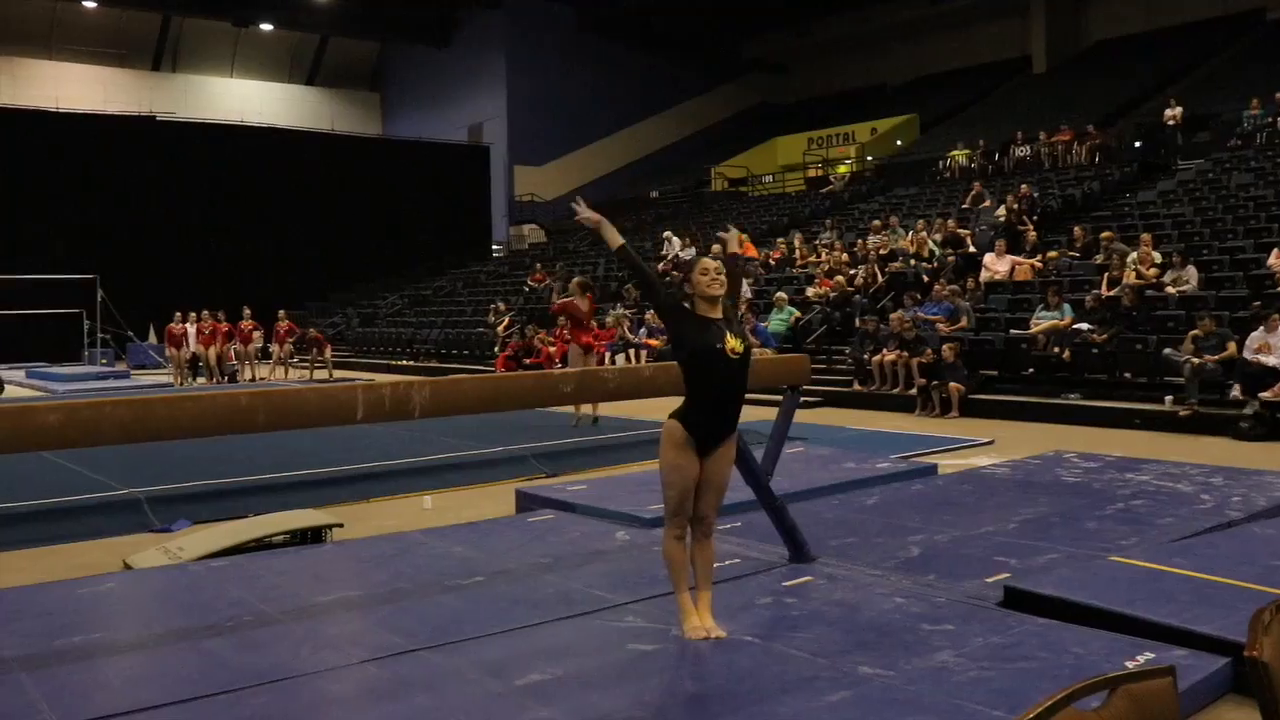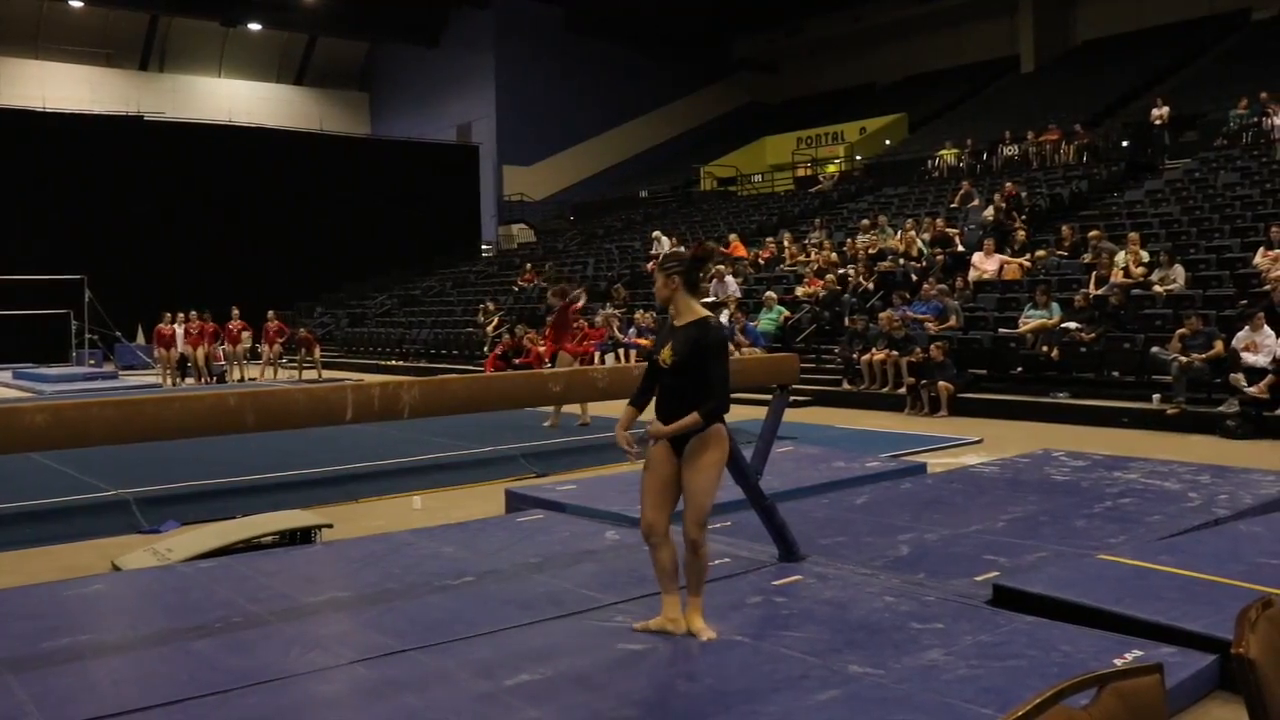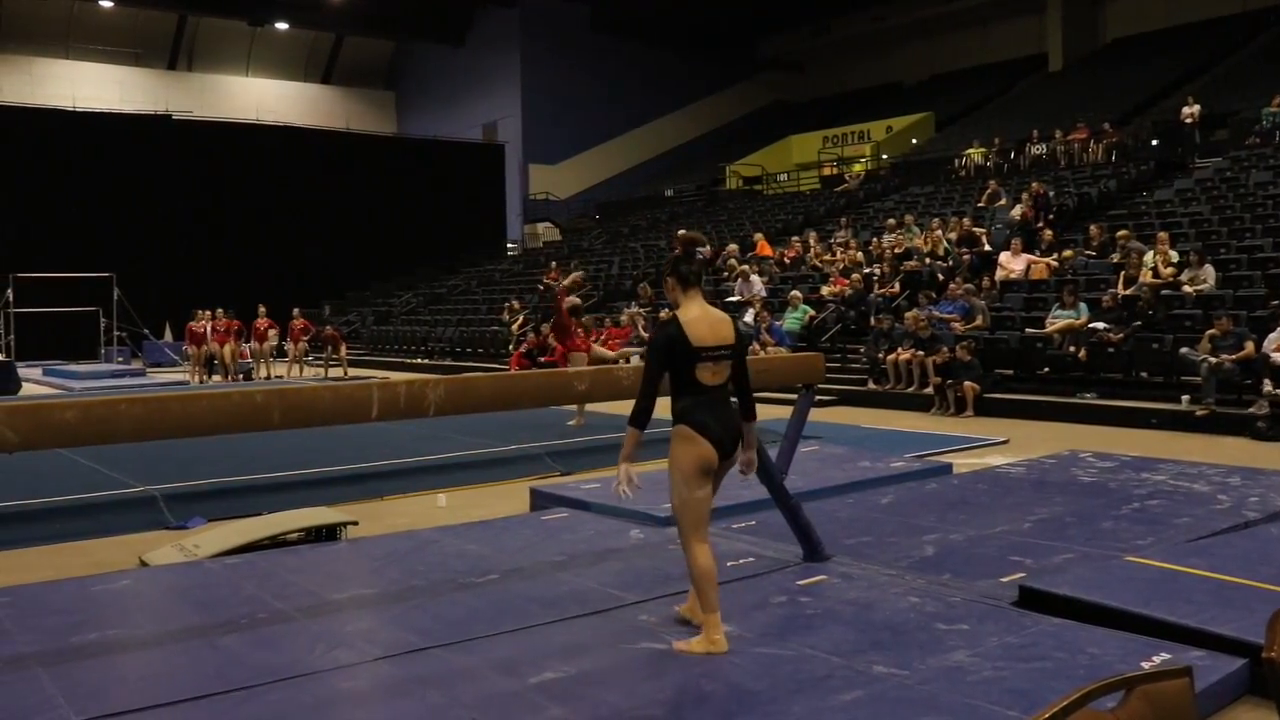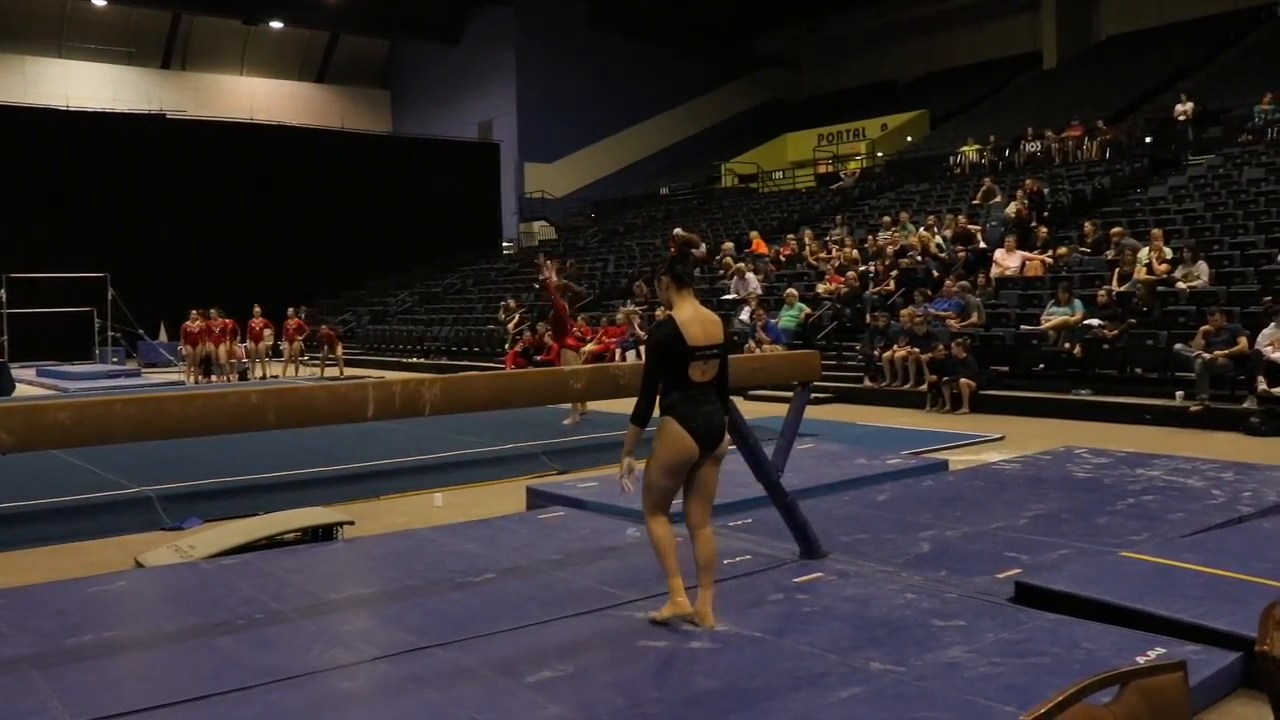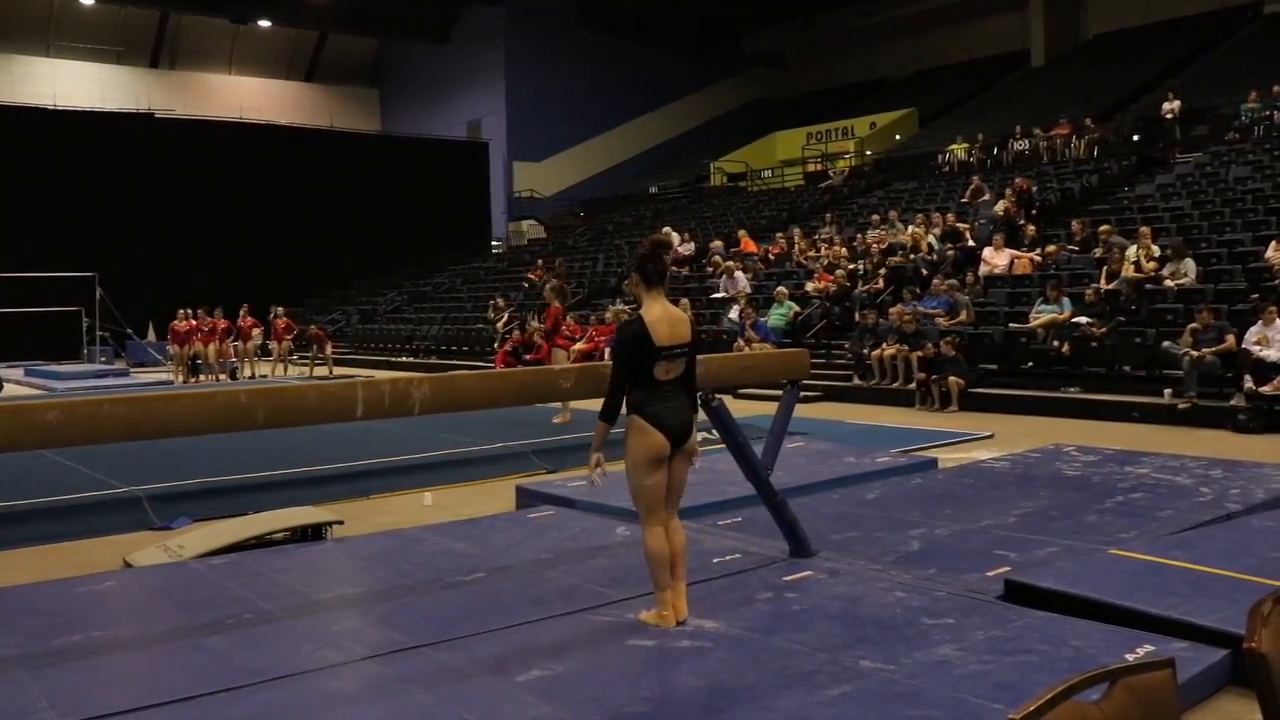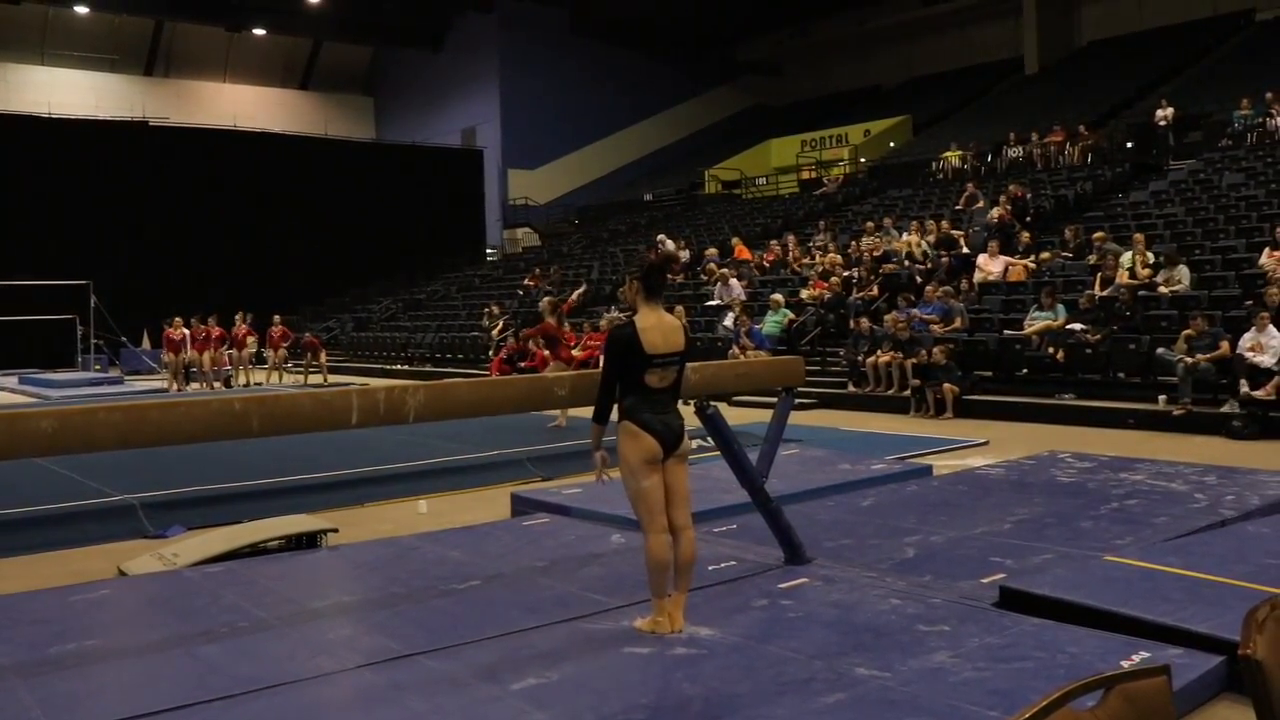
dt=0.7s
person 1, frame 1
left shoulder: (732, 315)
right shoulder: (684, 317)
left elbow: (735, 272)
right elbow: (643, 273)
left wrist: (732, 244)
right wrist: (604, 226)
left hip: (723, 436)
right hip: (686, 433)
left knee: (705, 526)
right knee: (678, 525)
left ankle: (705, 608)
right ankle: (688, 608)
person 1, frame 2
left shoulder: (709, 331)
right shoulder: (668, 329)
left elbow: (718, 401)
right elbow: (648, 383)
left wrist: (670, 431)
right wrist: (624, 423)
left hip: (705, 439)
right hip: (667, 440)
left knee: (693, 534)
right knee: (652, 527)
left ankle: (694, 612)
right ankle: (671, 613)
person 1, frame 3
left shoulder: (669, 330)
right shoulder: (729, 324)
left elbow: (646, 398)
right elbow: (744, 391)
left wrist: (625, 460)
right wrist: (750, 446)
left hip: (693, 435)
right hip: (729, 431)
left knee: (694, 536)
right knee: (693, 524)
left ankle: (713, 634)
right ankle: (698, 605)
person 1, frame 4
left shoulder: (665, 330)
right shoulder: (717, 323)
left elbow: (649, 395)
left wrist: (628, 452)
left hip: (680, 428)
right hip: (715, 426)
left knee: (655, 511)
right knee: (701, 521)
left ankle: (677, 599)
right ankle: (705, 607)
person 1, frame 5
left shoulder: (632, 329)
right shoulder: (687, 322)
left elbow: (617, 392)
left wrist: (596, 447)
left hip: (648, 426)
right hip: (682, 422)
left knee: (652, 520)
right knee: (670, 515)
left ankle: (664, 610)
right ankle: (680, 601)
person 1, frame 6
left shoulder: (623, 334)
right shoulder: (680, 330)
left elbow: (607, 393)
left wrist: (596, 445)
left hip: (639, 433)
right hip: (675, 427)
left knee: (655, 528)
right knee: (682, 524)
left ankle: (660, 616)
right ankle: (676, 611)
